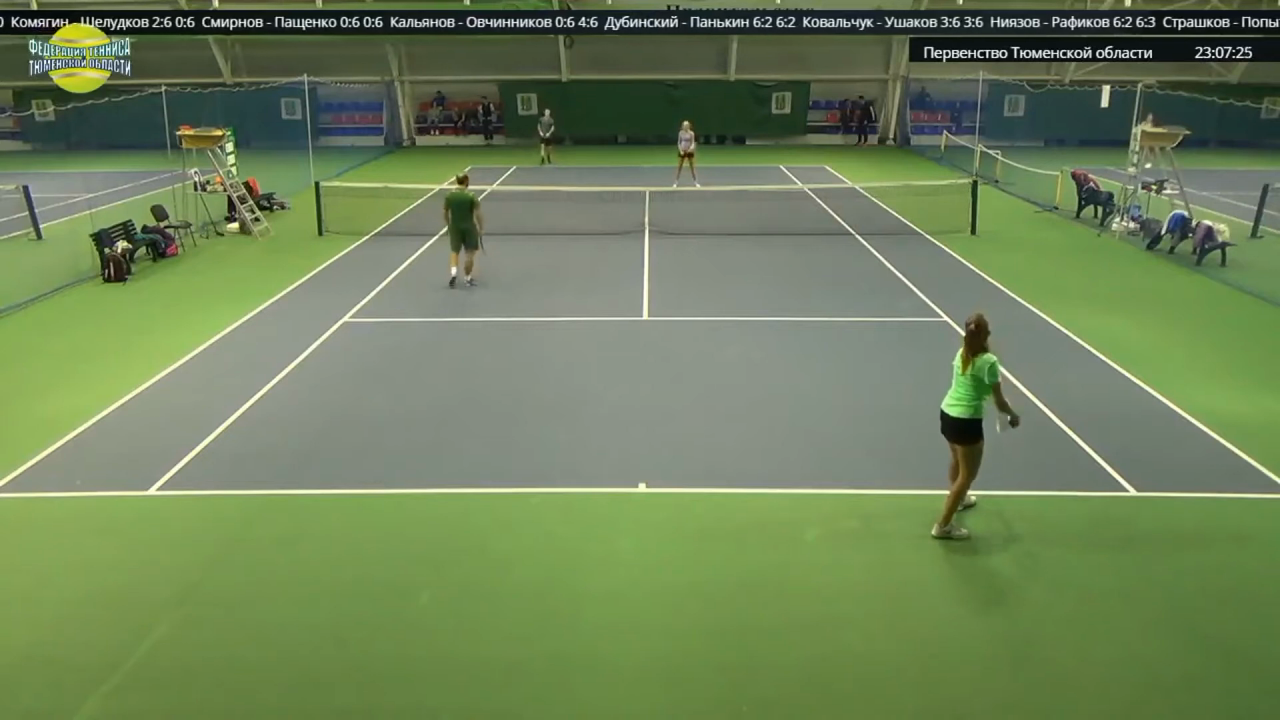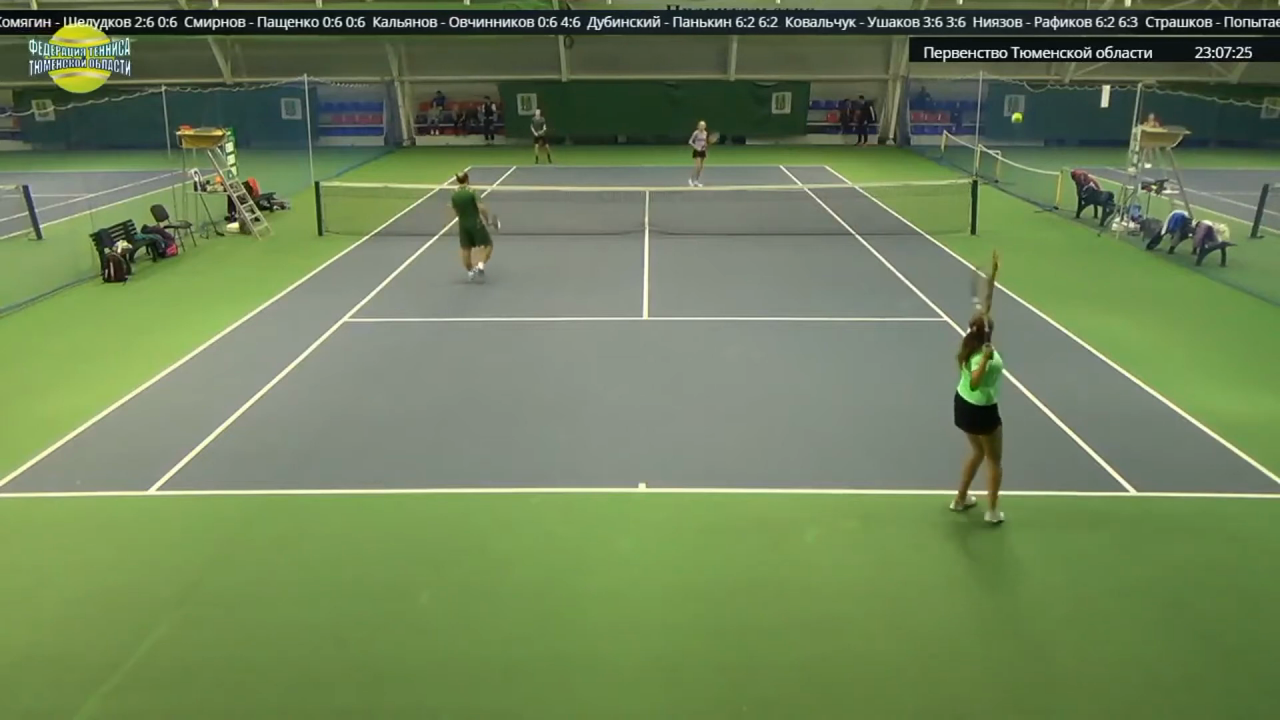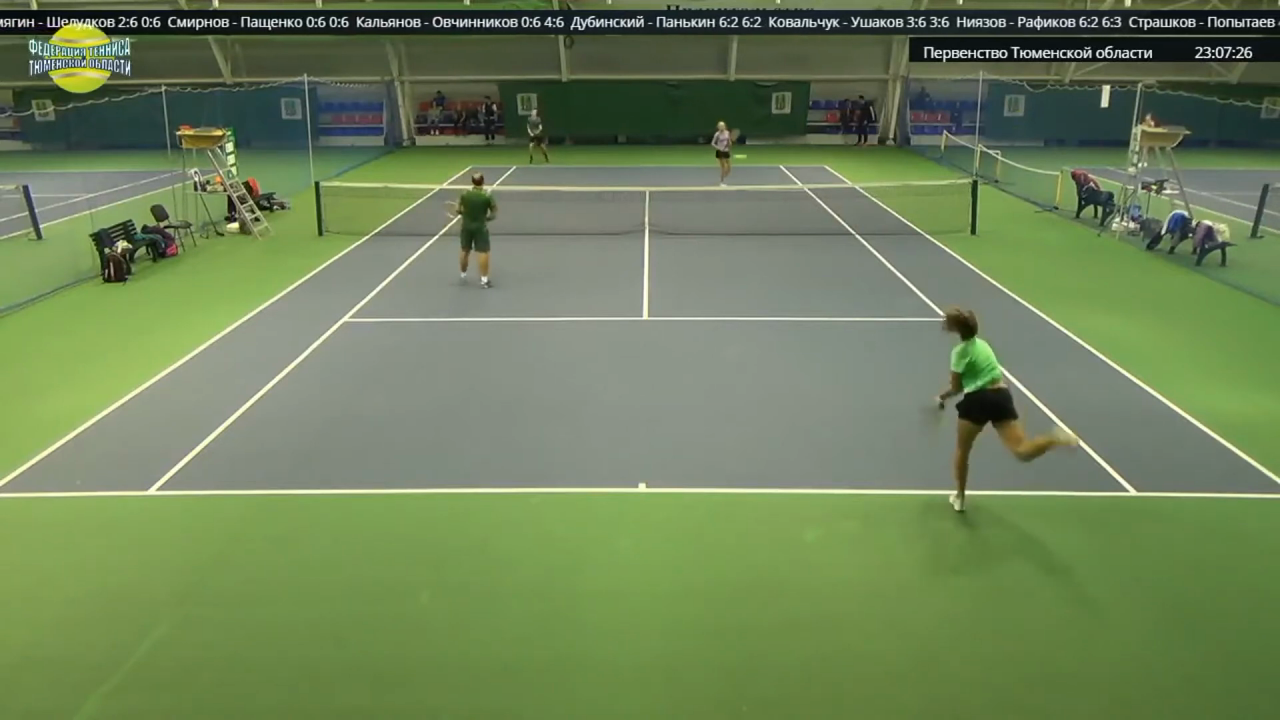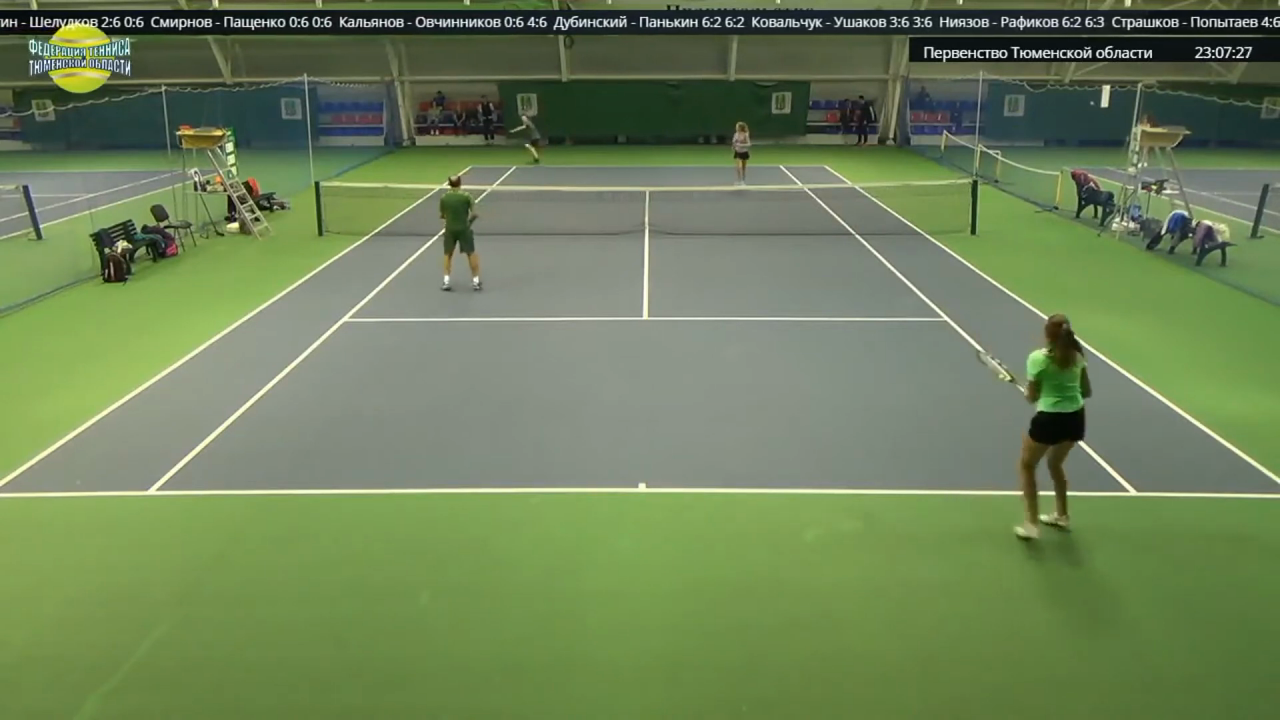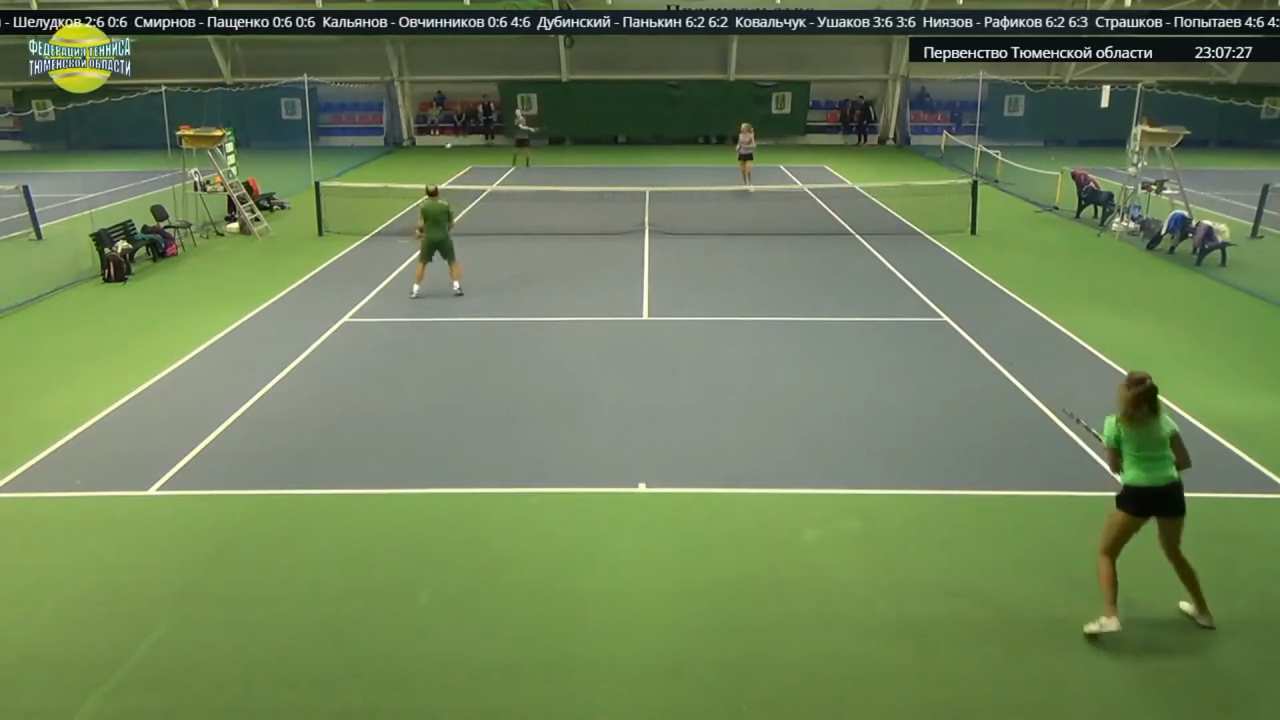
dt=0.7s
person 1, frame 1
left shoulder: (962, 353)
right shoulder: (988, 362)
right elbow: (998, 400)
right wrist: (1013, 415)
left hip: (947, 414)
right hip: (966, 422)
left knee: (957, 461)
right knee: (967, 475)
left ankle: (959, 498)
right ankle: (943, 525)
person 1, frame 2
left shoulder: (972, 340)
right shoulder: (981, 355)
left elbow: (985, 304)
right elbow: (974, 383)
left wrist: (993, 273)
right wrist: (985, 359)
left hip: (962, 404)
right hip: (981, 411)
left knee: (978, 453)
right knee: (994, 459)
left ankle: (960, 499)
right ankle: (992, 510)
person 1, frame 3
left shoulder: (960, 352)
right shoulder: (981, 344)
left elbow: (955, 387)
left wrist: (944, 396)
right wrist: (949, 394)
left hip: (977, 400)
right hip: (1002, 396)
left knee: (962, 449)
right knee: (1022, 451)
left ankle: (959, 497)
right ankle: (1055, 438)
person 1, frame 4
left shoulder: (1037, 358)
right shoulder: (1077, 357)
left elbow: (1031, 396)
right elbow: (1086, 392)
left hip: (1050, 420)
right hip: (1075, 417)
left knee: (1026, 466)
right knee: (1054, 464)
left ankle: (1031, 523)
right ankle: (1061, 515)
person 1, frame 5
left shoulder: (1116, 422)
right shoulder: (1164, 420)
left elbow: (1116, 466)
right elbow: (1185, 462)
left hip: (1138, 494)
right hip: (1170, 493)
left knee: (1106, 553)
right knee: (1173, 552)
left ankle: (1110, 618)
right ankle: (1202, 611)
